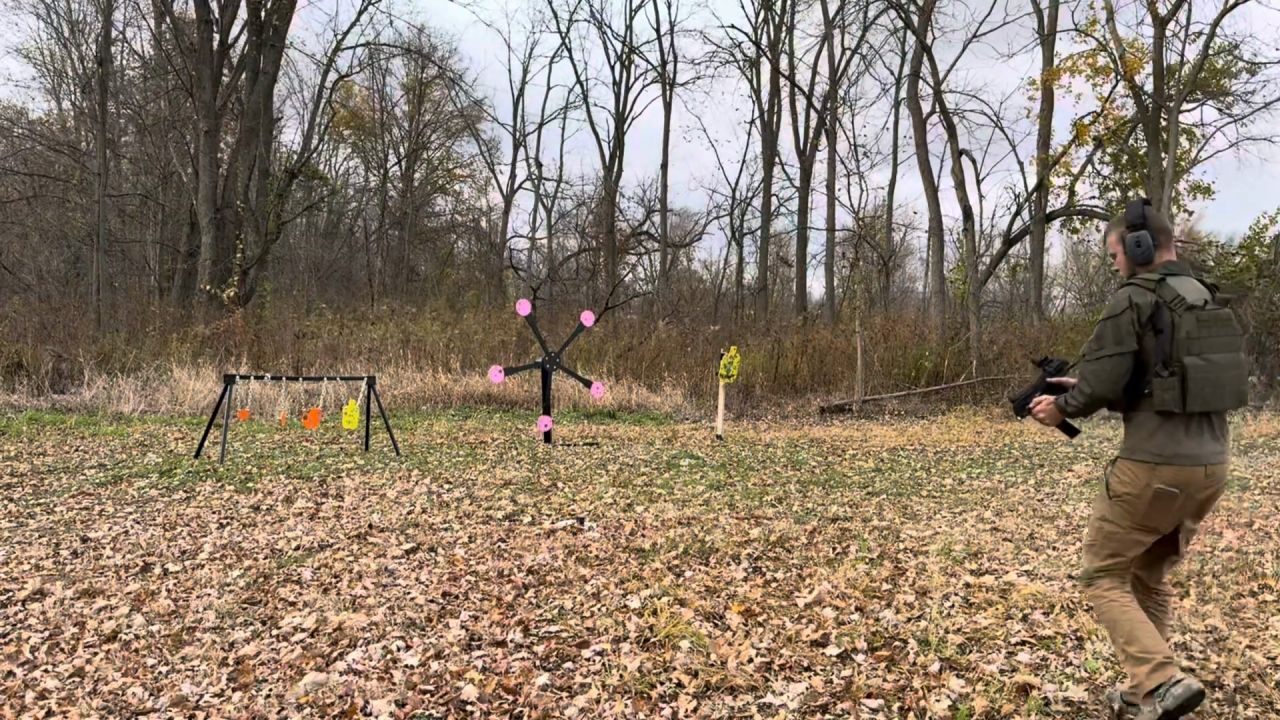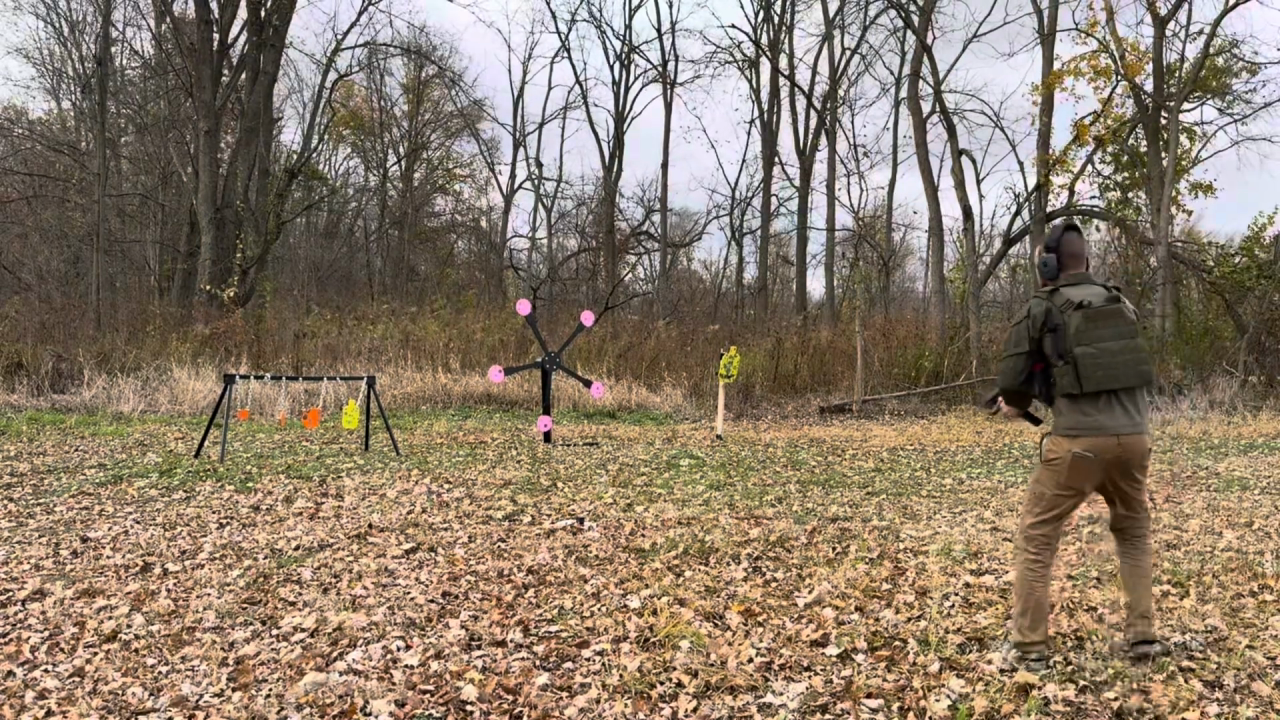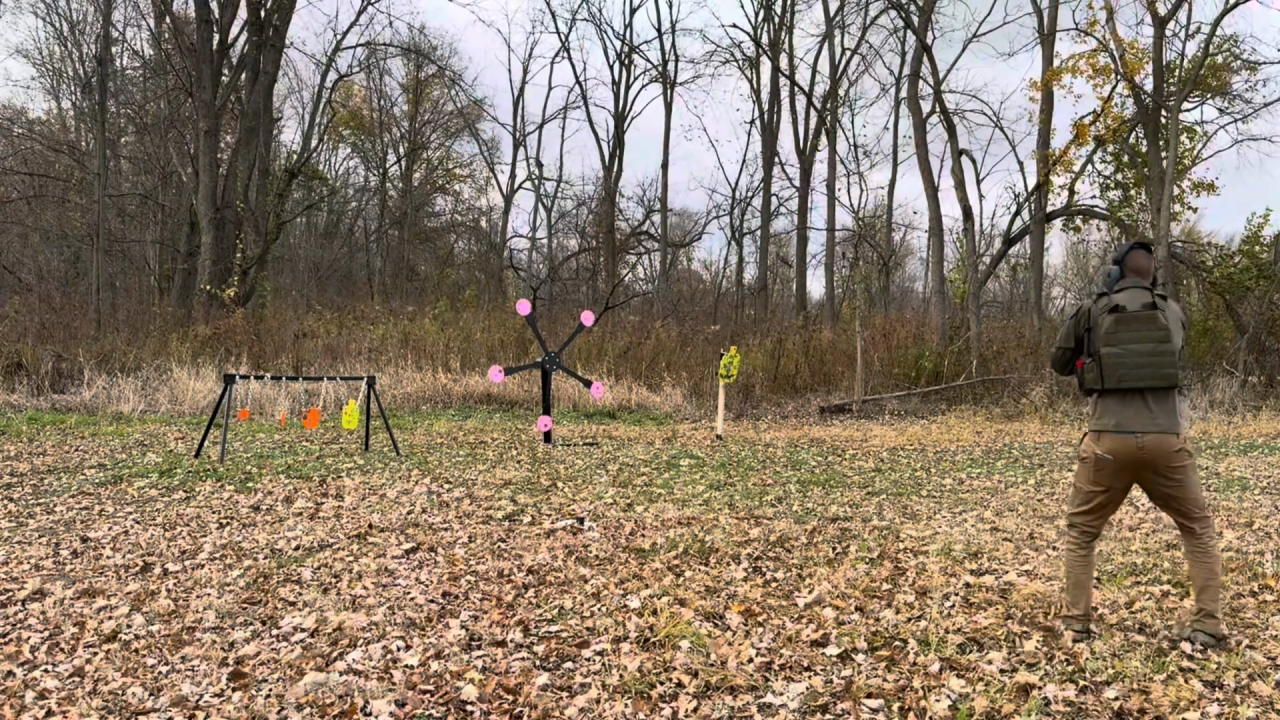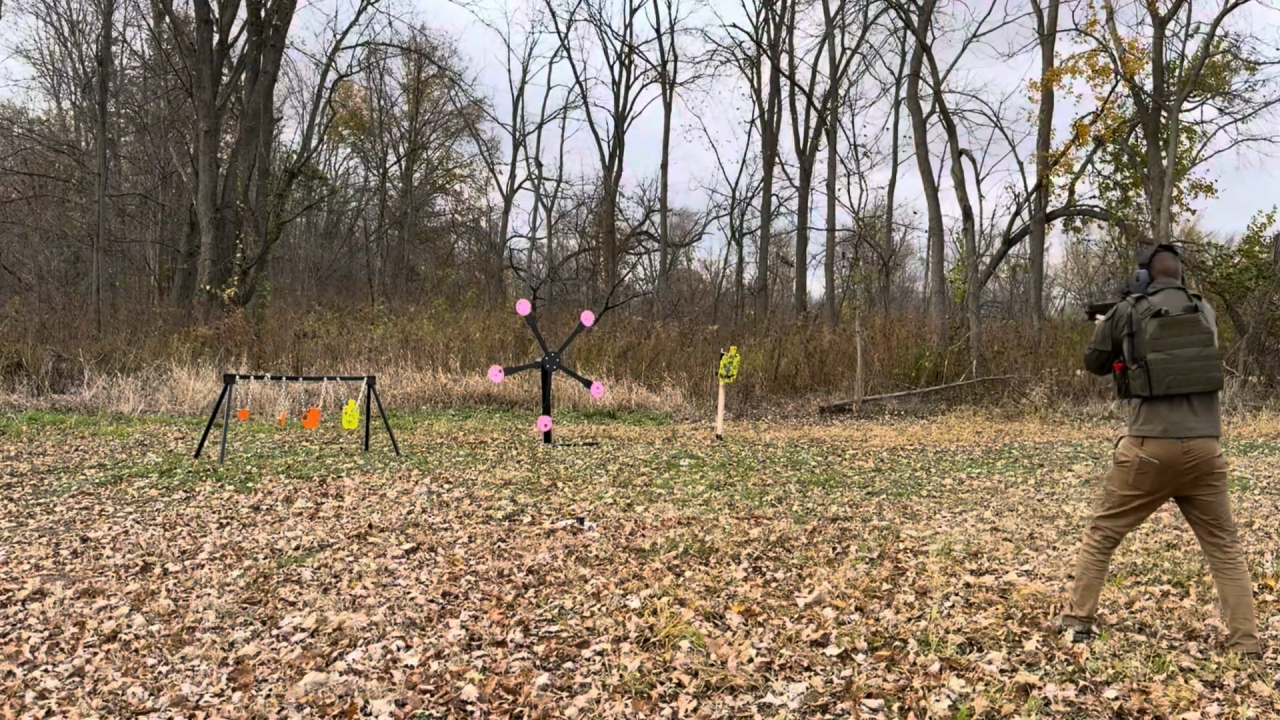
dt=0.7s
person 1, frame 1
left shoulder: (1132, 300)
right shoulder: (1206, 300)
left elbow: (1102, 384)
left wrist: (1063, 406)
right wrist: (1082, 387)
left hip: (1153, 469)
right hip: (1209, 468)
left knee: (1102, 577)
right knee: (1149, 581)
person 1, frame 2
left shoulder: (1041, 309)
right shoulder: (1123, 305)
left elbow: (1013, 379)
left wrist: (1016, 404)
left hip: (1077, 443)
right hip: (1133, 439)
left knee: (1036, 540)
right knee: (1133, 534)
left ankle: (1030, 646)
right ankle: (1142, 633)
person 1, frame 3
left shoulder: (1088, 311)
right shoulder: (1173, 313)
left elbow: (1057, 363)
left hip: (1108, 443)
right hip: (1164, 443)
left knee: (1080, 533)
right knee: (1198, 527)
left ankle: (1076, 625)
right ankle: (1207, 623)
person 1, frame 4
left shoulder: (1126, 313)
right shoulder: (1205, 311)
left elbow: (1095, 363)
left wrist: (1105, 326)
left hip: (1149, 448)
right hip: (1204, 448)
left knee: (1102, 533)
right knee: (1224, 545)
left ankle: (1077, 621)
right ankle: (1246, 643)
